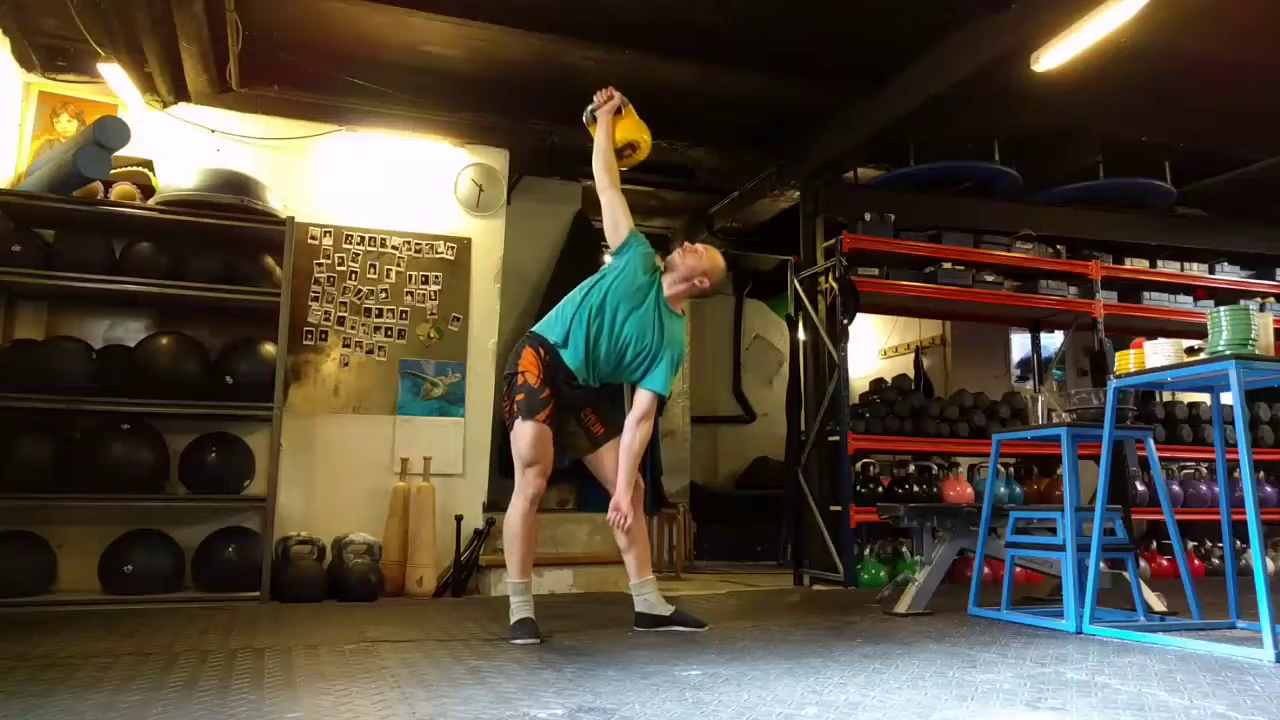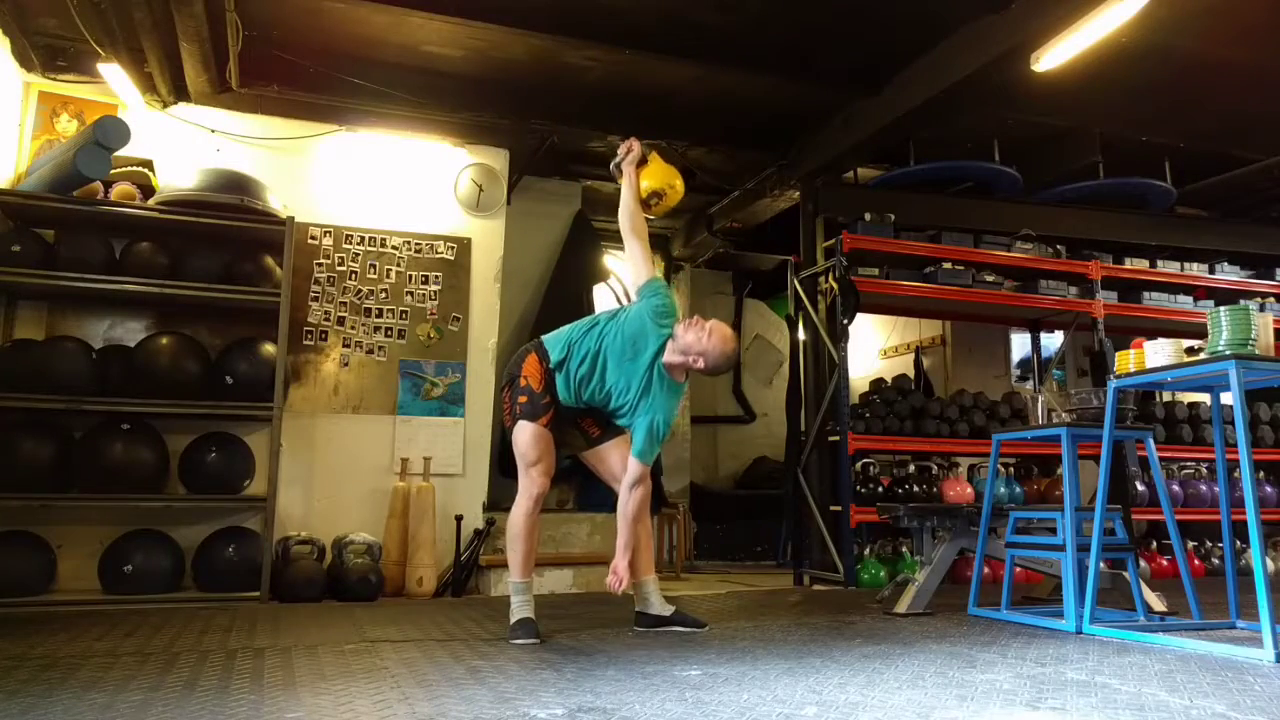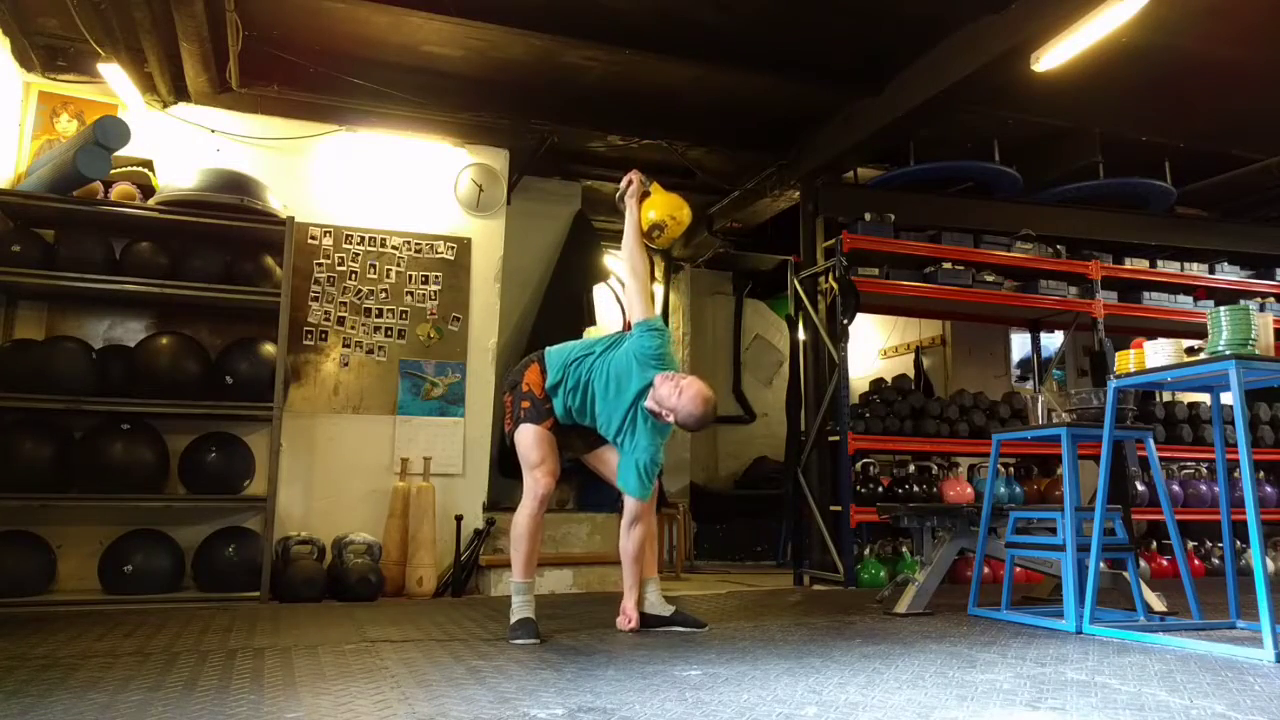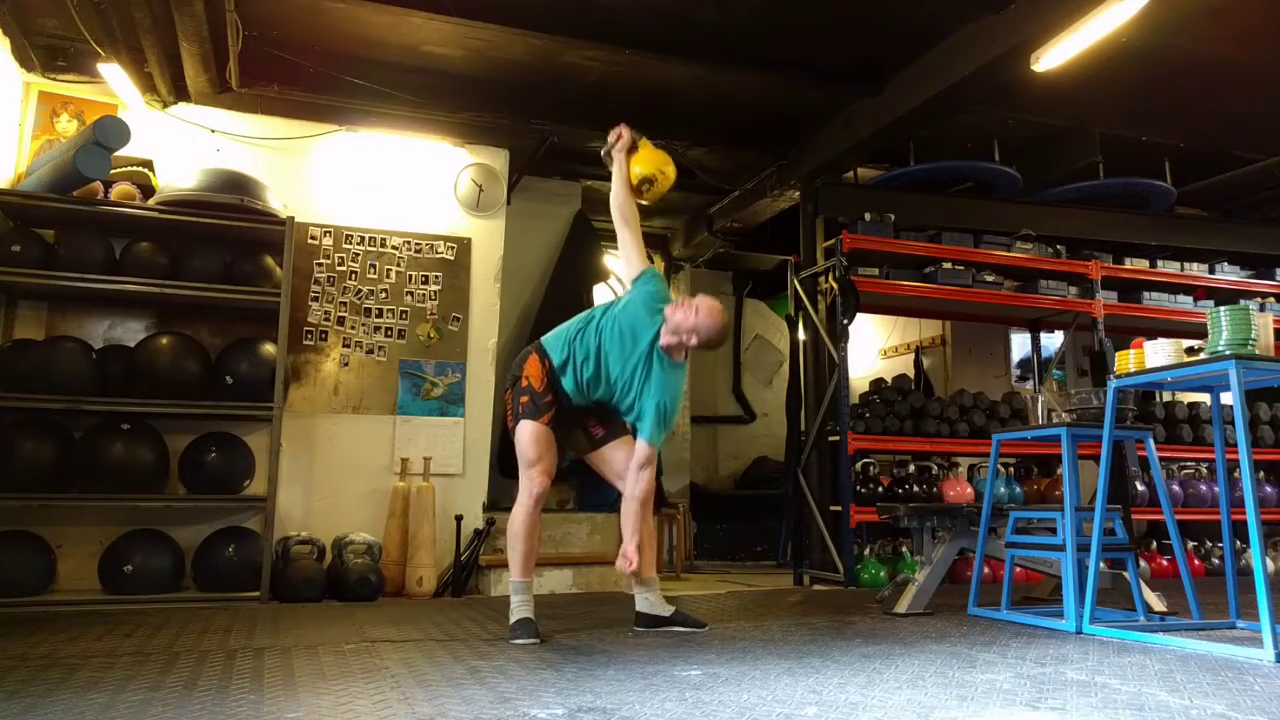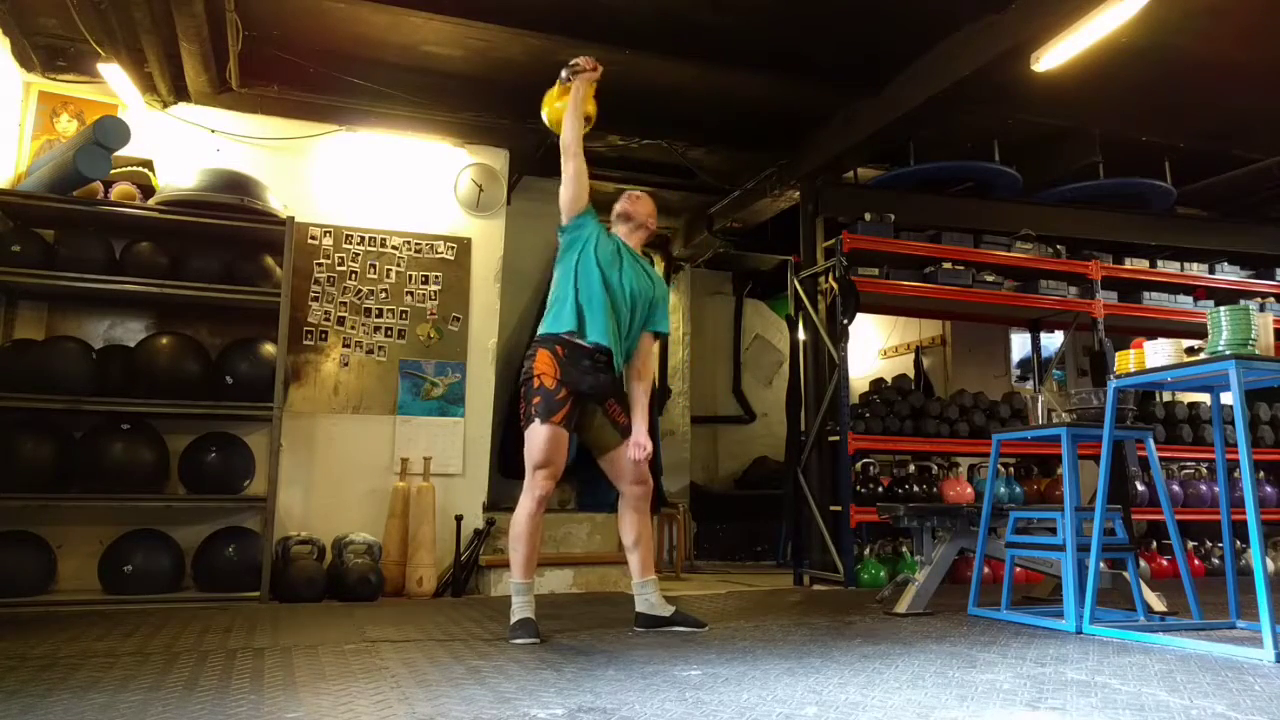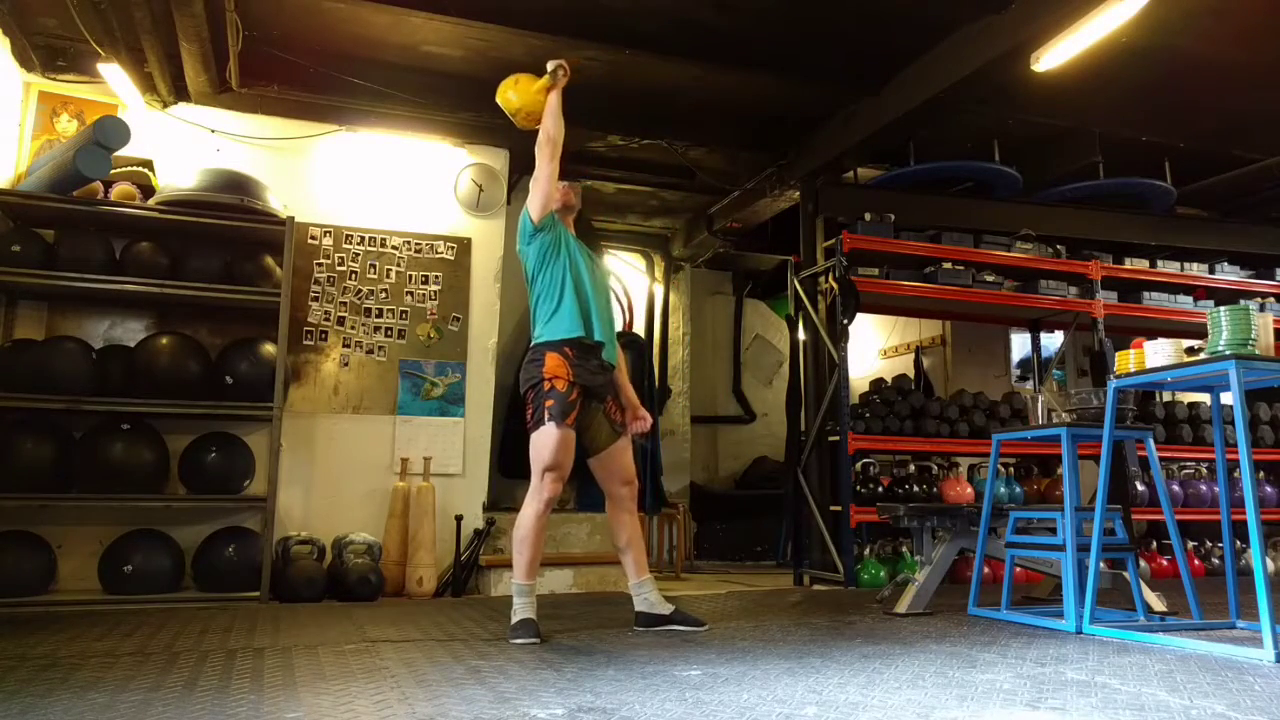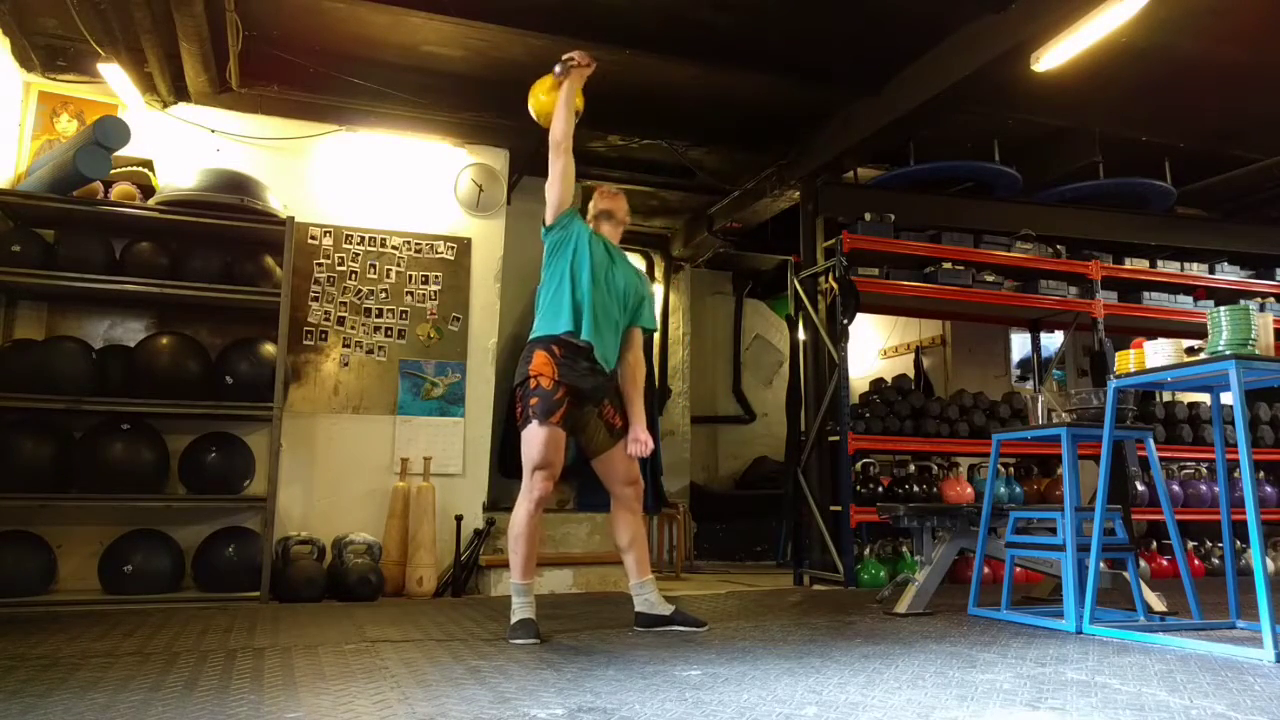
dt=0.7s
person 1, frame 1
left shoulder: (672, 340)
right shoulder: (637, 262)
left elbow: (640, 415)
right elbow: (606, 184)
left wrist: (622, 485)
right wrist: (606, 118)
left hip: (588, 388)
right hip: (541, 361)
left knee: (634, 490)
right knee: (531, 485)
left ankle: (648, 604)
right ankle: (520, 610)
person 1, frame 2
left shoulder: (660, 403)
right shoulder: (660, 314)
left elbow: (634, 484)
right elbow: (634, 237)
left wrist: (623, 556)
right wrist: (630, 171)
left hip: (582, 402)
right hip: (538, 371)
left knee: (633, 481)
right knee: (535, 486)
left ankle: (650, 604)
right ankle: (520, 610)
person 1, frame 3
left shoulder: (646, 442)
right shoulder: (654, 352)
left elbow: (634, 519)
right elbow: (636, 275)
left wrist: (631, 598)
right wrist: (633, 205)
left hip: (578, 415)
right hip: (539, 381)
left knee: (643, 493)
right knee: (541, 486)
left ankle: (652, 603)
right ankle: (521, 609)
person 1, frame 4
left shoulder: (665, 387)
right shoulder: (651, 300)
left elbow: (642, 465)
right elbow: (626, 225)
left wrist: (632, 540)
right wrist: (620, 157)
left hip: (587, 402)
right hip: (542, 371)
left knee: (642, 485)
right knee: (537, 483)
left ankle: (650, 603)
right ankle: (520, 609)
person 1, frame 5
left shoulder: (653, 283)
right shoulder: (586, 233)
left elbow: (643, 363)
right elbow: (571, 154)
left wrist: (640, 426)
right wrist: (580, 86)
left hip: (606, 378)
right hip: (557, 362)
left knee: (638, 485)
right knee: (539, 486)
left ankle: (649, 604)
right ankle: (521, 609)
person 1, frame 6
left shoulder: (588, 259)
right shoulder: (539, 232)
right elbow: (548, 150)
left wrist: (630, 397)
right wrist: (555, 88)
left hip: (597, 375)
right hip: (557, 363)
left knee: (625, 486)
right knee: (547, 486)
left ankle: (649, 603)
right ankle: (522, 608)
person 1, frame 7
left shoulder: (634, 279)
right shoulder: (567, 231)
left elbow: (632, 354)
right elbow: (560, 149)
left wrist: (637, 419)
right wrist: (572, 82)
left hip: (599, 381)
right hip: (551, 362)
left knee: (630, 488)
right knee: (538, 486)
left ankle: (649, 603)
right ankle: (522, 608)
